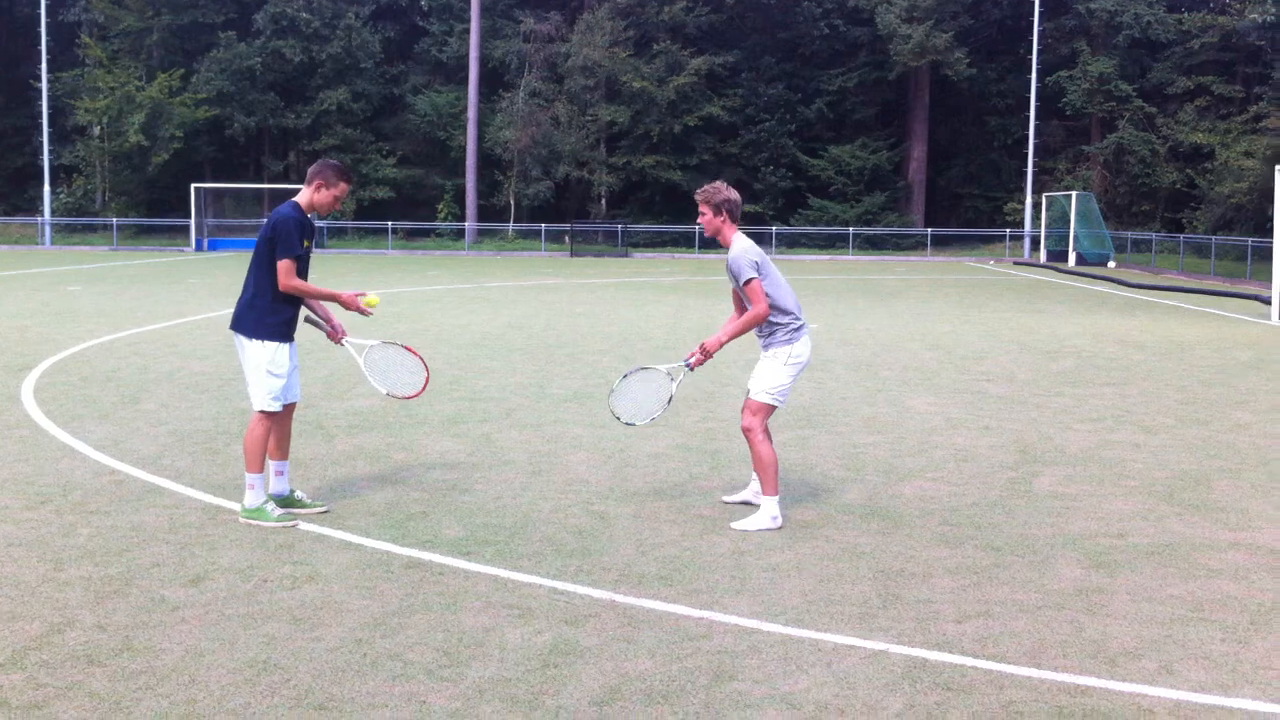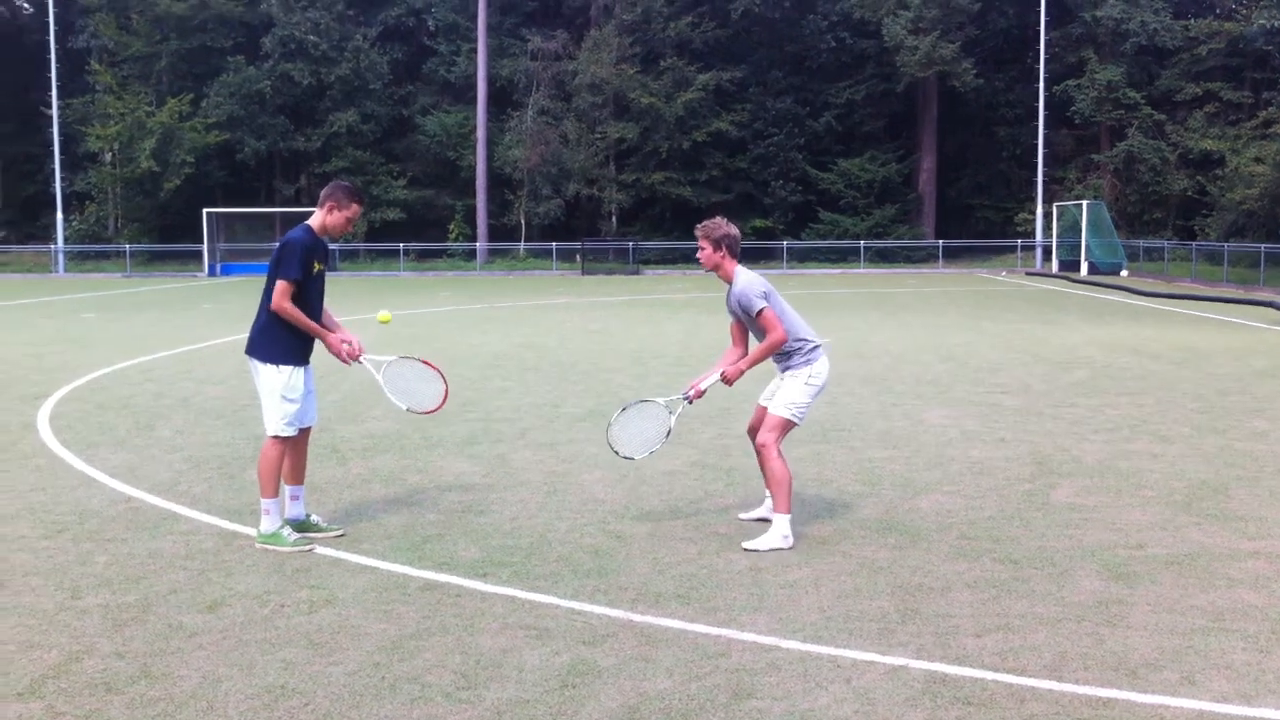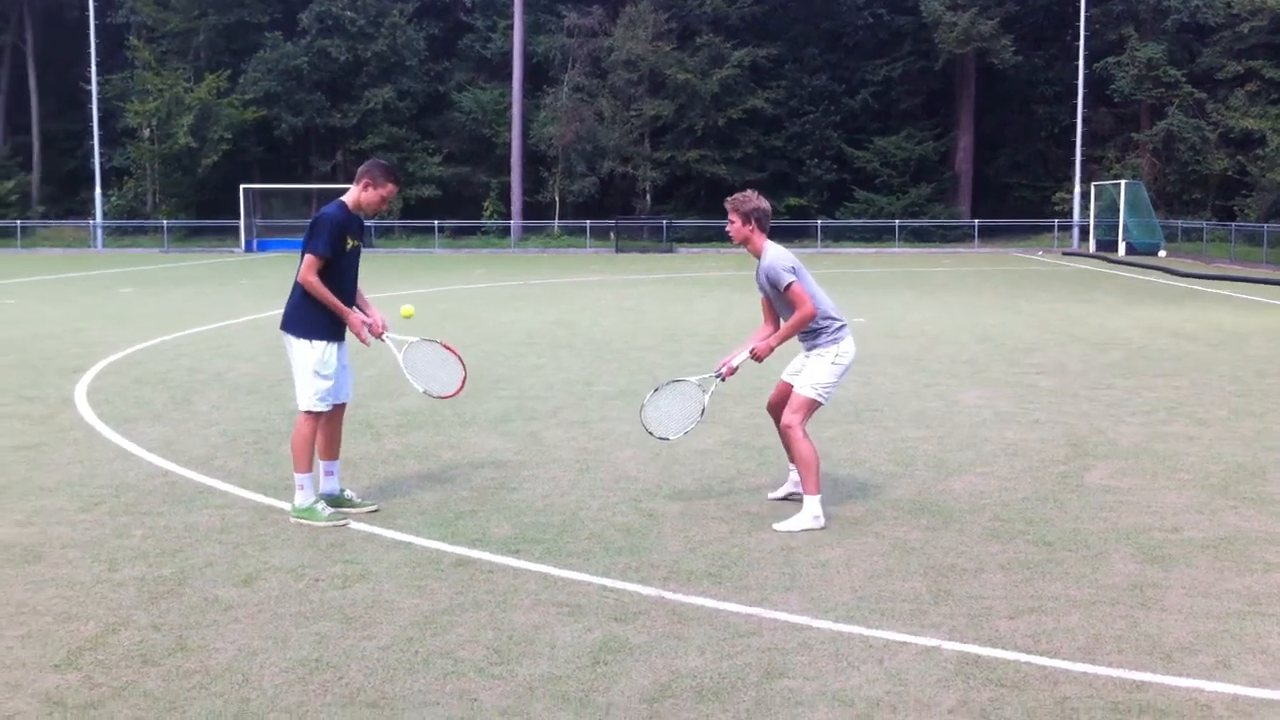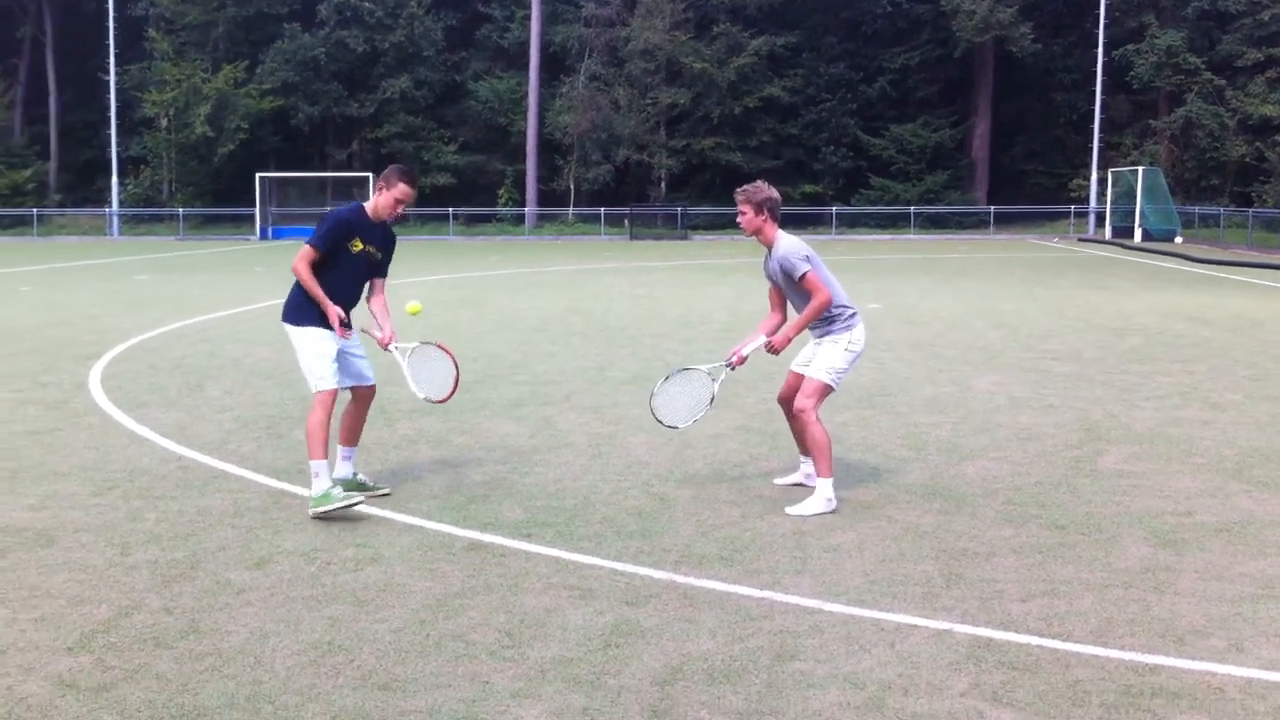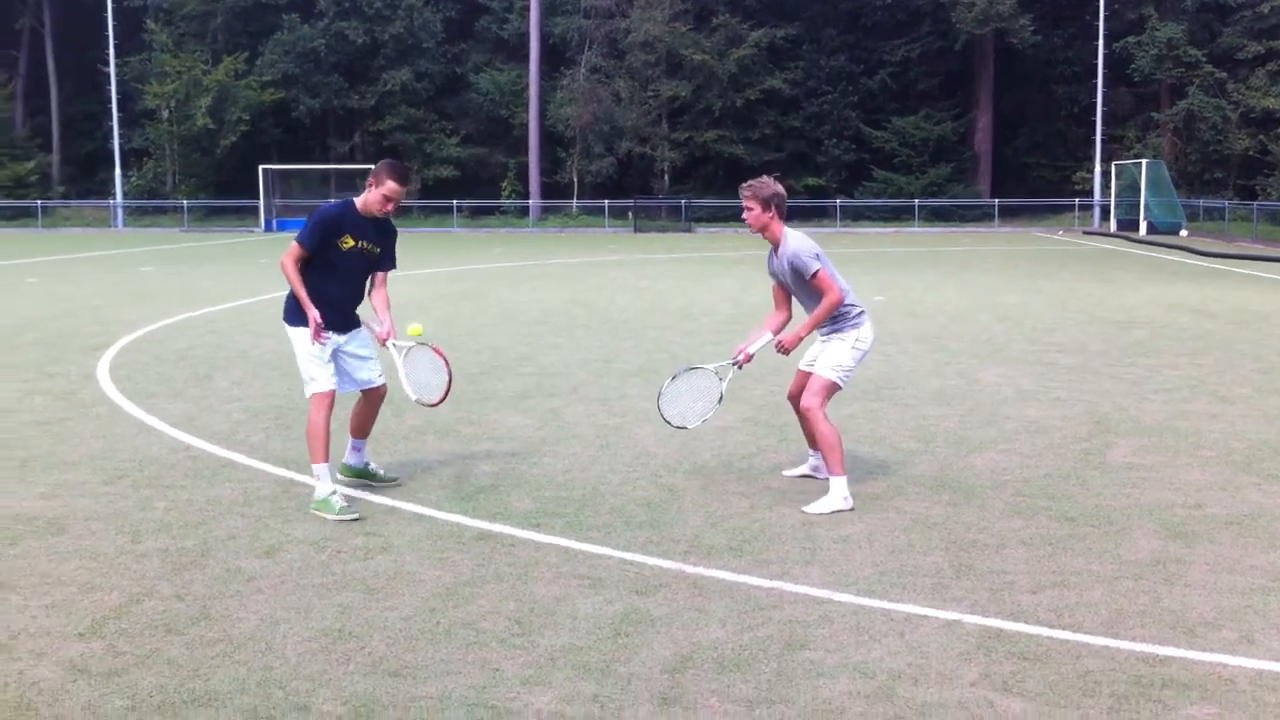
dt=0.3s
person 1, frame 1
left shoulder: (303, 223)
right shoulder: (287, 219)
right elbow: (287, 283)
left wrist: (328, 319)
right wrist: (339, 298)
left hip: (279, 332)
right hip: (261, 331)
left knee: (286, 408)
right knee: (266, 410)
left ankle: (280, 490)
right ankle: (253, 501)
person 1, frame 2
left shoulder: (320, 247)
right shoulder: (297, 242)
right elbow: (280, 303)
left wrist: (342, 334)
right wrist: (324, 336)
left hip: (297, 356)
right hip: (276, 355)
left knee: (300, 432)
right knee: (279, 435)
left ankle: (296, 515)
right ankle: (269, 527)
person 1, frame 3
left shoulder: (357, 224)
right shoulder: (330, 218)
right elbow: (307, 277)
left wrist: (370, 313)
right wrist: (348, 314)
left hip: (332, 332)
right hip: (310, 331)
left knee: (335, 409)
right knee: (313, 410)
left ankle: (331, 491)
right ankle: (303, 501)
person 1, frame 4
left shoulder: (387, 239)
right shoulder: (341, 219)
left elbow: (376, 291)
right elbow: (300, 264)
left wrist: (386, 327)
right wrist: (328, 306)
left hip: (339, 323)
right hip: (308, 319)
left knee: (365, 389)
right knee: (326, 392)
left ankle: (345, 473)
right ankle: (321, 487)
person 1, frame 5
left shoulder: (386, 232)
right shoulder: (329, 216)
left elbow: (378, 285)
right elbow: (289, 261)
left wrist: (386, 322)
right wrist: (309, 308)
left hip: (347, 323)
right hip: (308, 321)
left knee: (375, 389)
right knee: (324, 394)
left ankle: (354, 461)
right ankle: (323, 490)
person 2, frame 1
left shoulder: (739, 254)
right shoulder: (738, 252)
left elbow: (761, 310)
right elbow: (741, 313)
left wrist: (721, 341)
right wrist: (709, 346)
left hip: (785, 345)
right hip: (779, 344)
left knee: (751, 425)
right knee: (752, 418)
left ankle: (770, 511)
right ankle: (758, 488)
person 2, frame 2
left shoulder: (746, 286)
right shoulder: (733, 292)
left elbow: (778, 335)
right elbow: (738, 348)
left wrist: (741, 368)
right wrist: (705, 379)
left hip: (806, 366)
right hip: (793, 368)
left knee: (767, 442)
right knee: (757, 431)
left ankle: (782, 530)
right ankle: (773, 503)
person 2, frame 3
left shoulder: (773, 261)
right shoulder: (763, 266)
left elbow: (807, 310)
right elbow: (770, 324)
left wrist: (771, 345)
right wrist: (737, 356)
left hip: (831, 345)
right hip: (816, 346)
left knee: (793, 421)
right knee: (776, 406)
left ankle: (812, 511)
right ankle: (799, 477)
person 2, frame 4
left shoulder: (787, 250)
right shoulder: (770, 259)
left elbow: (823, 298)
right elbow: (778, 313)
left wrist: (787, 336)
right wrist: (747, 345)
left hip: (842, 333)
right hip: (823, 335)
left knee: (805, 406)
right knee: (787, 398)
left ankle: (824, 493)
right ankle: (810, 468)
person 2, frame 5
left shoulder: (797, 248)
right shoulder: (774, 258)
left elbow: (835, 296)
right elbow: (782, 312)
left wrist: (799, 335)
right wrist: (753, 344)
left hip: (850, 331)
right hip: (829, 333)
left knee: (812, 405)
right knee: (797, 396)
left ankle: (839, 491)
right ankle: (818, 461)
